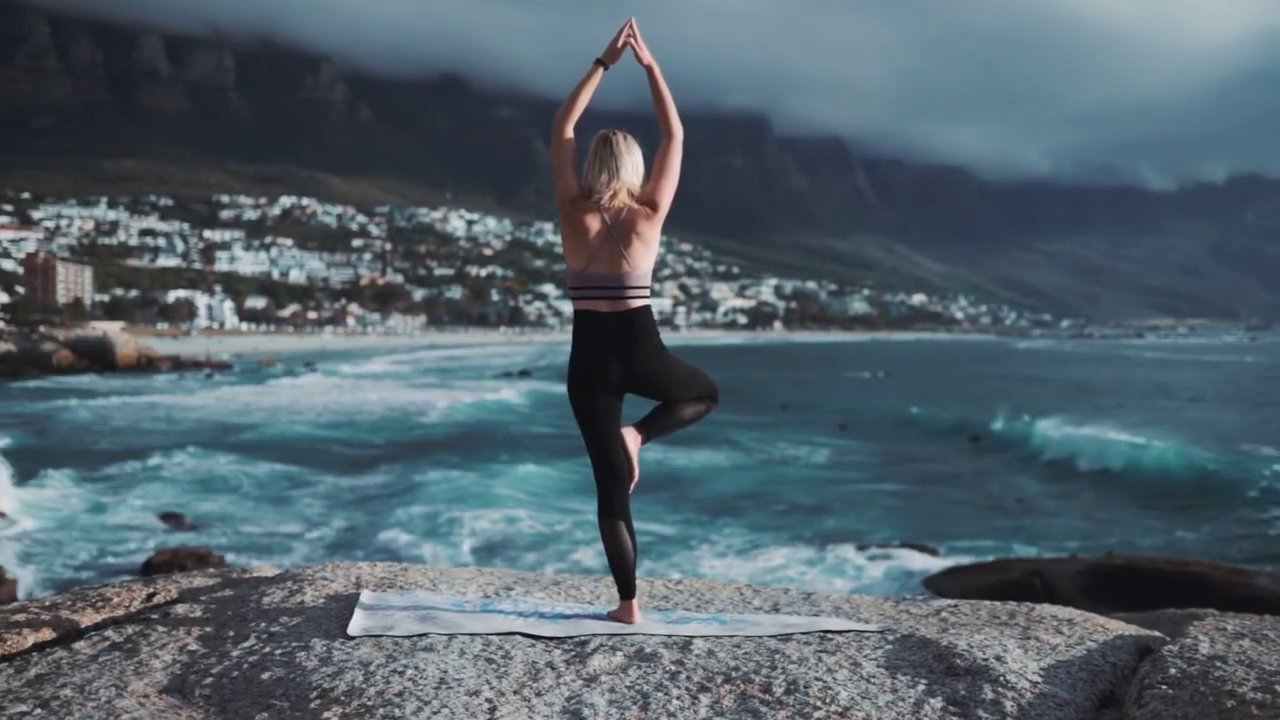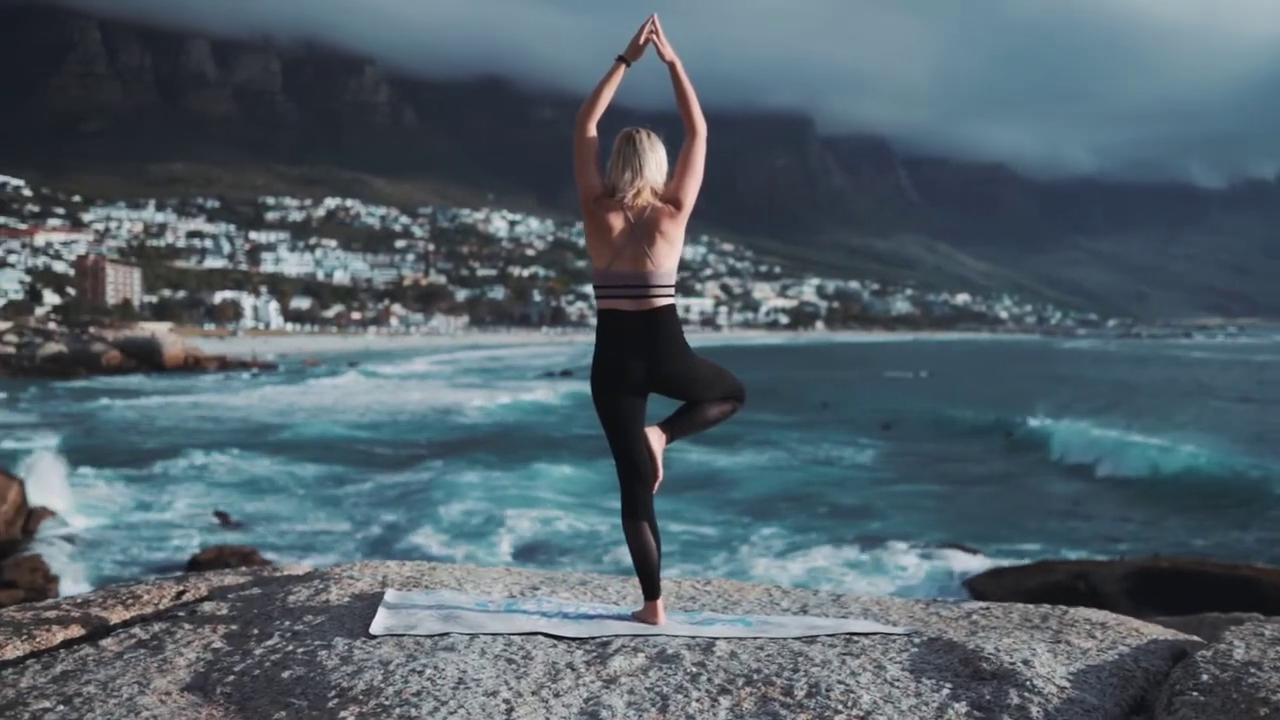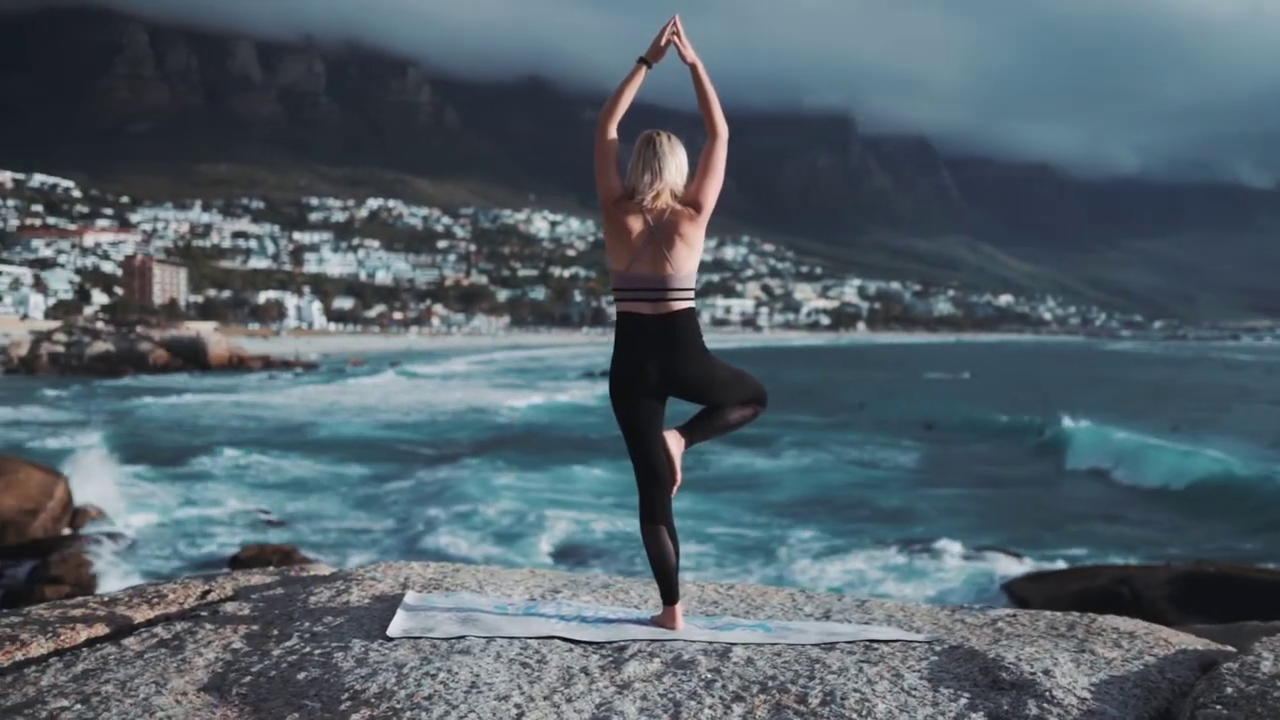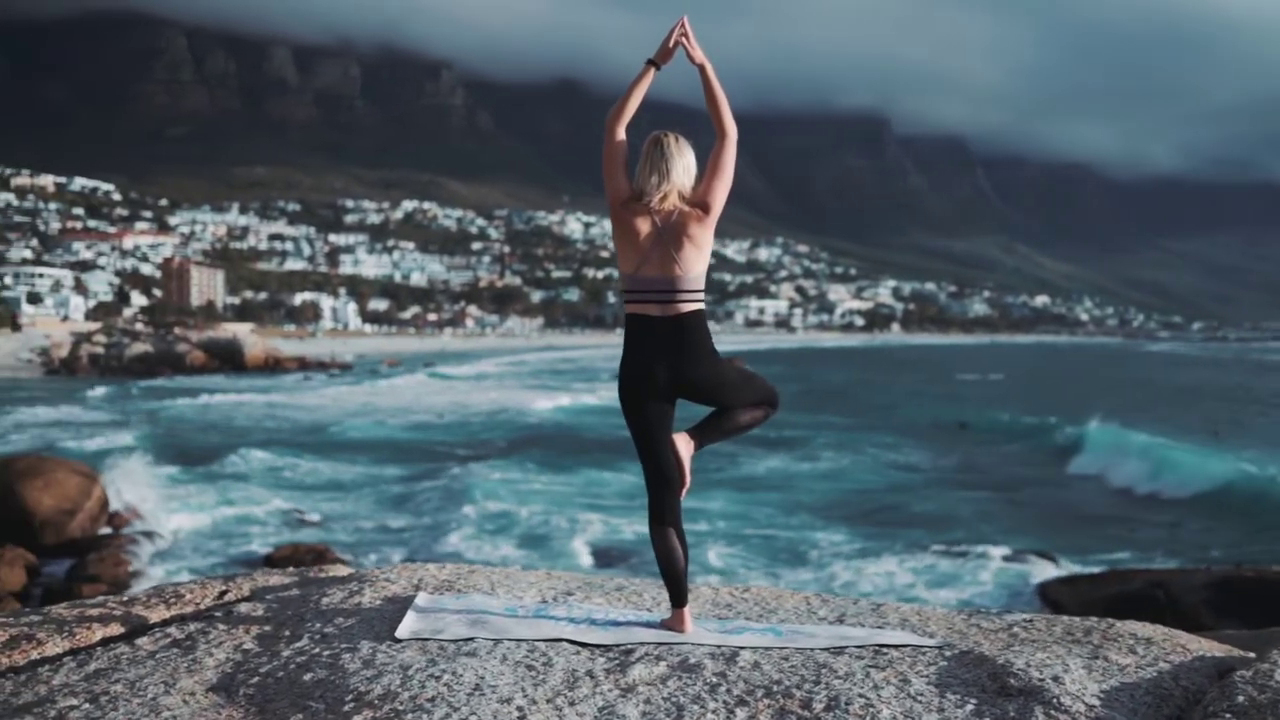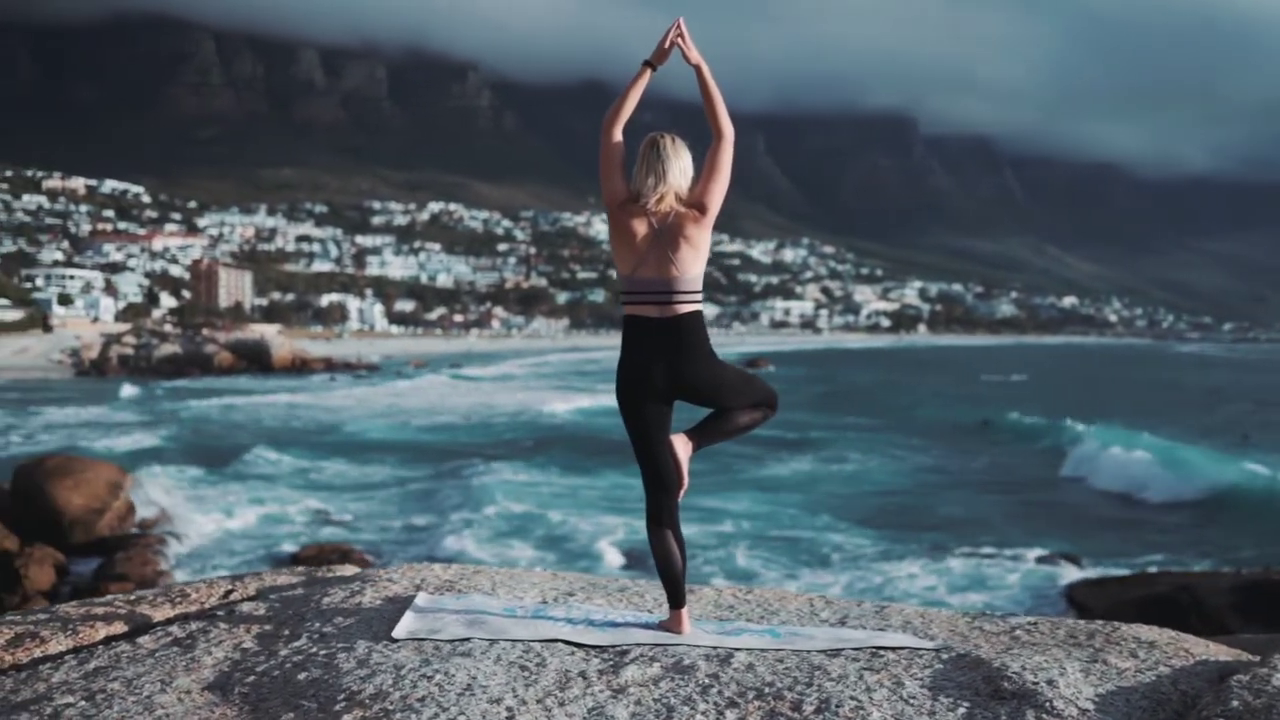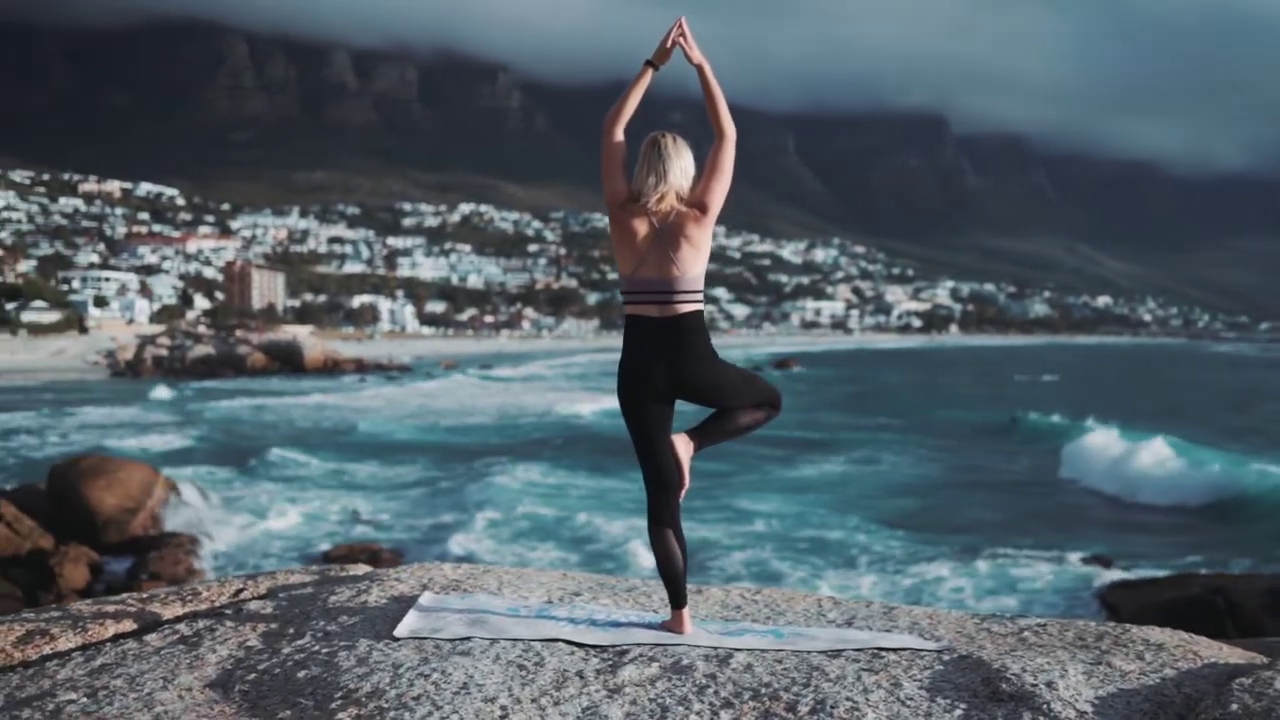
dt=0.5s
person 1, frame 1
left shoulder: (573, 214)
right shoulder: (649, 215)
left elbow: (562, 128)
right elbow: (675, 134)
left wrist: (604, 62)
right wrist: (648, 62)
left hip: (589, 359)
right hip: (641, 353)
left knee: (611, 487)
right knee: (706, 392)
left ankle: (628, 605)
right ankle: (639, 435)
person 1, frame 2
left shoulder: (597, 212)
right shoulder: (673, 214)
left elbow: (584, 126)
right elbow: (698, 131)
left wrist: (626, 59)
right wrist: (671, 59)
left hip: (613, 357)
right hip: (664, 351)
left knee: (634, 488)
right knee: (732, 393)
left ankle: (652, 606)
right ankle: (663, 434)
person 1, frame 3
left shoulder: (616, 215)
right shoulder: (692, 217)
left elbow: (606, 128)
right elbow: (719, 132)
left wrist: (648, 61)
right wrist: (691, 60)
left hip: (631, 360)
right hip: (683, 356)
left knee: (653, 491)
right knee: (754, 396)
left ankle: (671, 610)
right ankle: (682, 437)
person 1, frame 4
left shoulder: (625, 217)
right shoulder: (701, 218)
left elbow: (614, 130)
right elbow: (728, 135)
left wrist: (655, 63)
right wrist: (701, 62)
left hip: (641, 362)
right hip: (692, 357)
left knee: (662, 494)
right knee: (765, 398)
left ankle: (680, 614)
right ankle: (692, 440)
person 1, frame 5
left shoulder: (621, 218)
right shoulder: (698, 220)
left elbow: (610, 132)
right elbow: (725, 134)
left wrist: (651, 64)
right wrist: (696, 63)
left hip: (638, 364)
right hip: (690, 359)
left knee: (659, 495)
right knee: (764, 399)
left ankle: (678, 615)
right ankle: (690, 442)
person 1, frame 6
left shoulder: (622, 217)
right shoulder: (699, 218)
left elbow: (612, 131)
right elbow: (727, 134)
left wrist: (652, 64)
right wrist: (698, 62)
left hip: (639, 364)
right hip: (691, 359)
left knee: (661, 495)
right knee: (766, 400)
left ankle: (680, 616)
right ankle: (690, 441)
